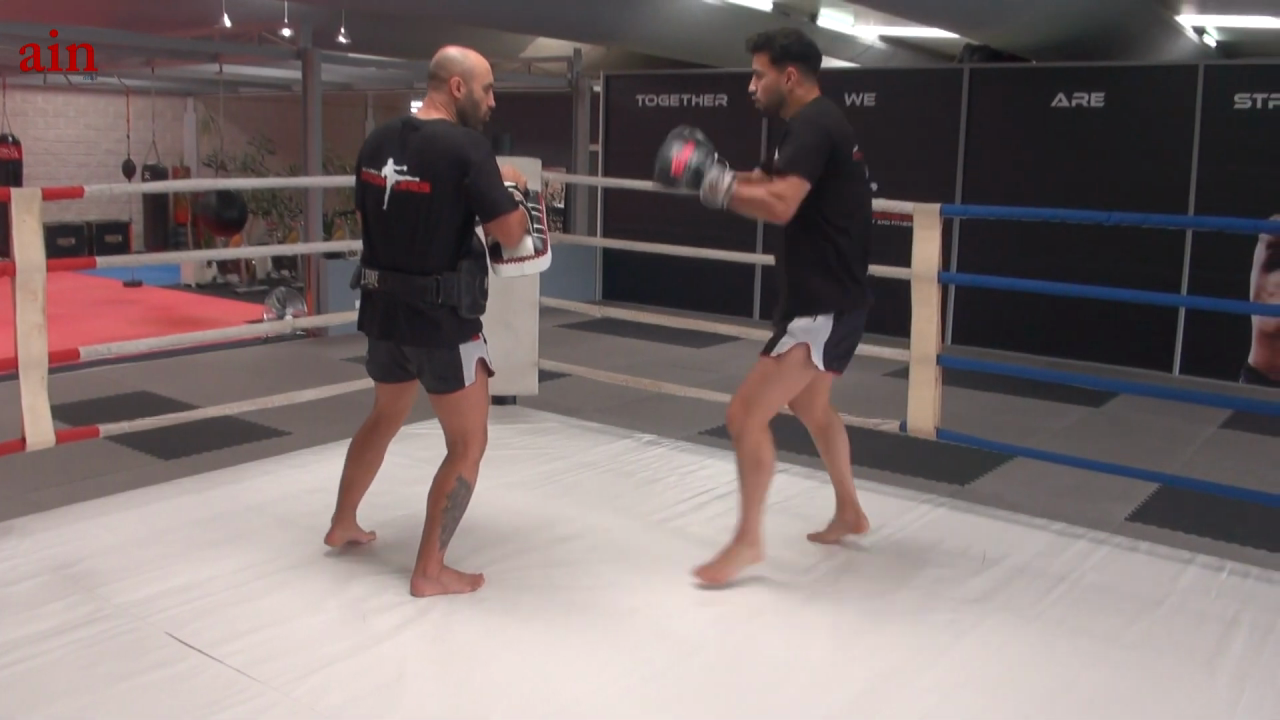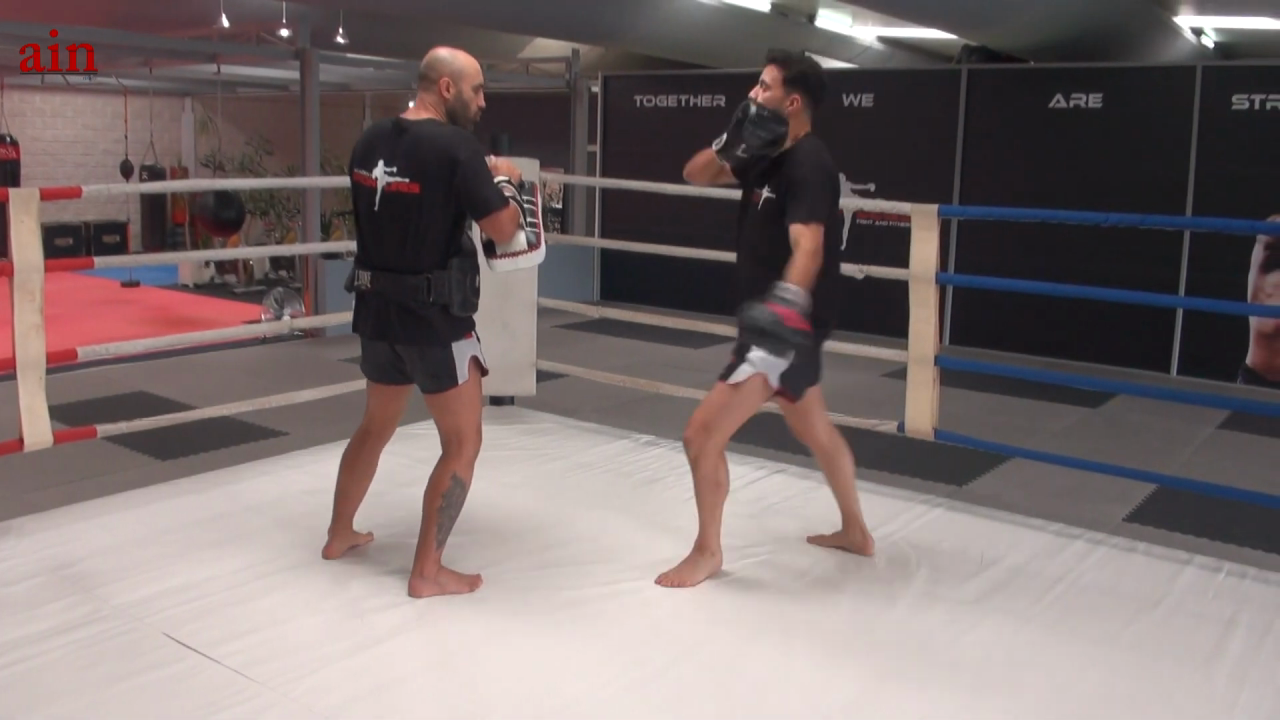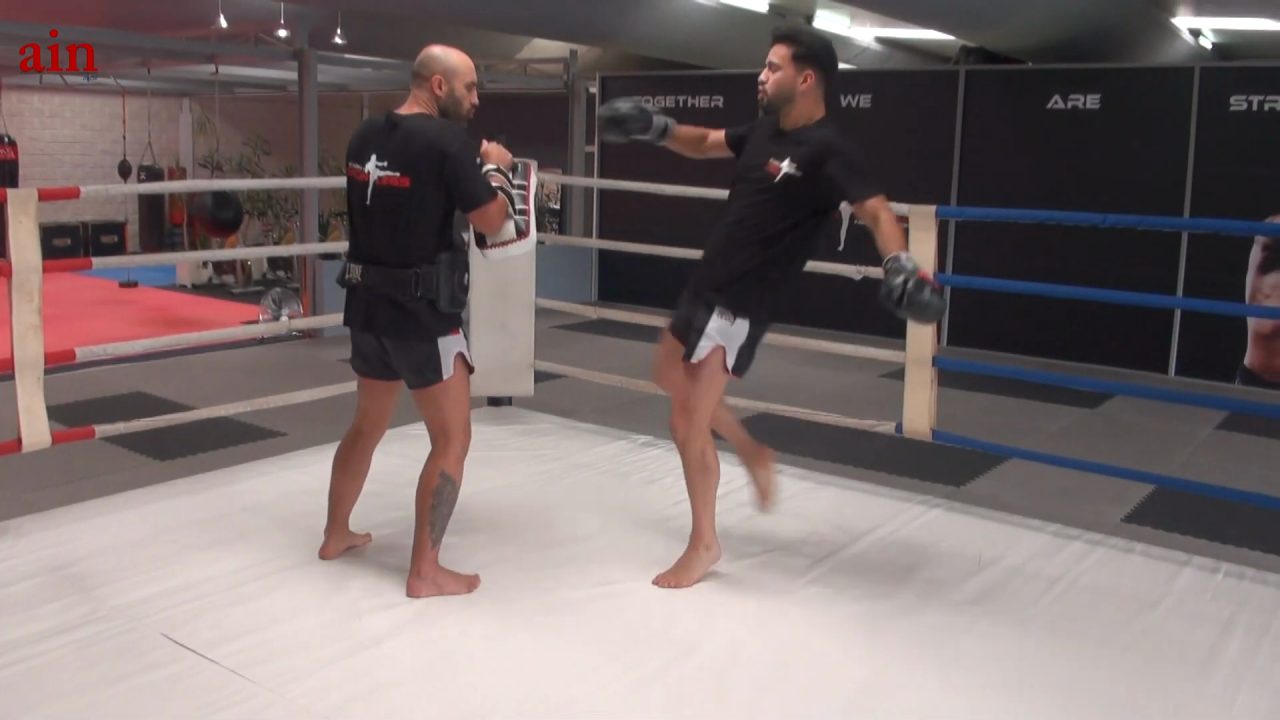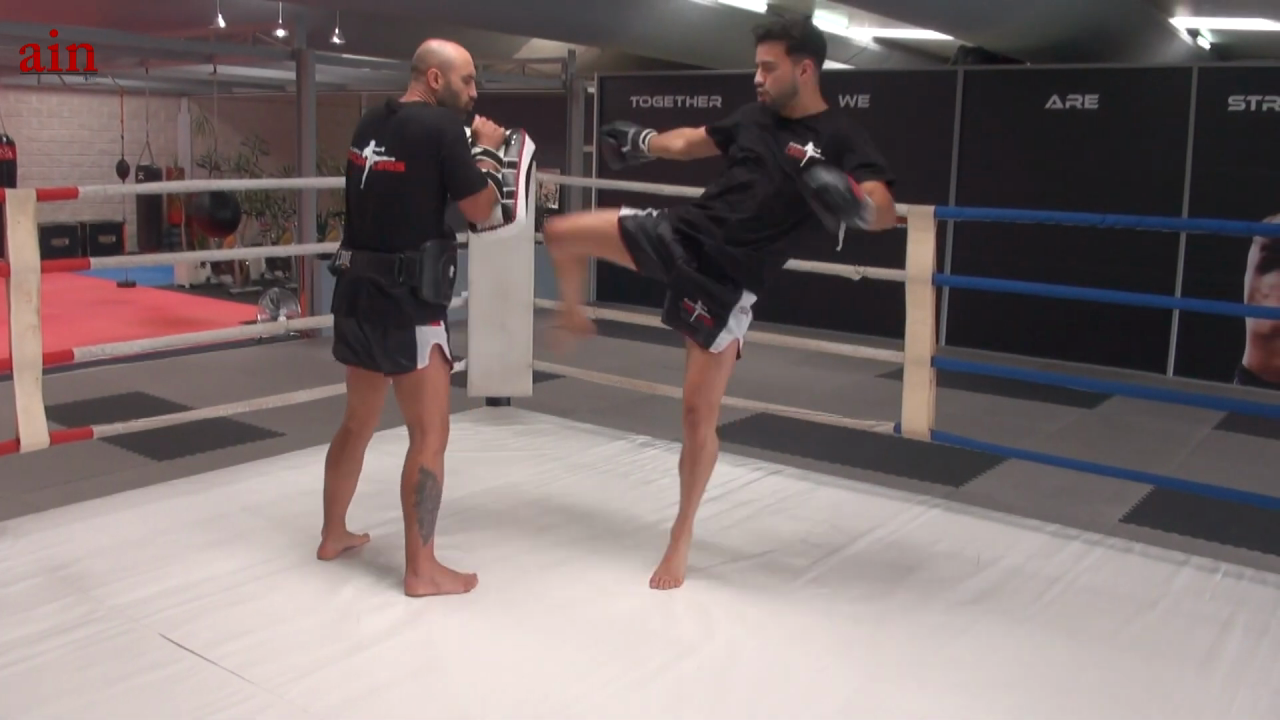
dt=0.1s
person 1, frame 1
left shoulder: (812, 127)
right shoulder: (819, 122)
left elbow: (778, 206)
right elbow: (770, 183)
left wrist: (707, 178)
right wrist: (715, 172)
left hip: (823, 304)
right hip: (830, 296)
left knee: (744, 416)
right knee: (810, 405)
left ankle: (747, 540)
right ankle: (848, 512)
person 1, frame 2
left shoulder: (808, 167)
right shoulder: (763, 149)
left elbow: (807, 246)
right elbow: (696, 173)
left wrist: (784, 303)
right wrist: (735, 139)
left hip: (789, 325)
right hip: (784, 322)
left knee: (703, 433)
right knee: (812, 426)
left ankle: (706, 549)
right ankle: (855, 529)
person 1, frame 3
left shoulder: (830, 149)
right shoulder: (765, 129)
left elbow: (878, 214)
right elbow: (705, 144)
left wrist: (902, 267)
right wrist: (656, 127)
left hip: (738, 305)
right hip: (707, 283)
left knee: (688, 421)
right knee: (666, 374)
left ankle: (703, 544)
right ankle: (752, 455)
person 1, frame 4
left shoulder: (845, 137)
right shoulder: (755, 117)
left elbow: (883, 208)
right elbow: (689, 143)
left wrist: (852, 208)
right wrist: (638, 139)
left hip: (732, 281)
right hip: (685, 233)
left knee: (700, 414)
right knee: (563, 233)
left ankle: (681, 539)
right ankle: (573, 314)
person 2, frame 1
left shoulder: (378, 141)
right shoulder: (465, 147)
right elbow: (510, 234)
right wrist: (508, 185)
left hip: (384, 308)
right hip: (441, 317)
left knee: (385, 417)
right knee: (468, 444)
left ankle: (342, 524)
right ankle: (430, 571)
person 2, frame 2
left shoulder: (371, 141)
right shoulder: (455, 146)
right elbow: (503, 229)
right wrist: (502, 178)
left hip: (378, 309)
right hip: (434, 317)
left knee: (376, 427)
right knee: (462, 443)
left ankle: (339, 533)
right ankle: (427, 570)
person 2, frame 3
left shoulder: (366, 135)
right shoulder: (446, 139)
right elbow: (492, 221)
right wrist: (493, 167)
left hip: (368, 303)
right hip: (422, 310)
left knee: (367, 425)
right knee: (451, 439)
left ankle: (336, 534)
right ankle: (425, 570)
person 2, frame 4
left shoulder: (375, 122)
right shoulder: (440, 128)
right elbow: (482, 211)
right wrist: (487, 151)
left hip: (355, 290)
right hip: (407, 301)
left knee: (358, 422)
right knee: (429, 434)
left ankle: (333, 534)
right ankle: (423, 567)
